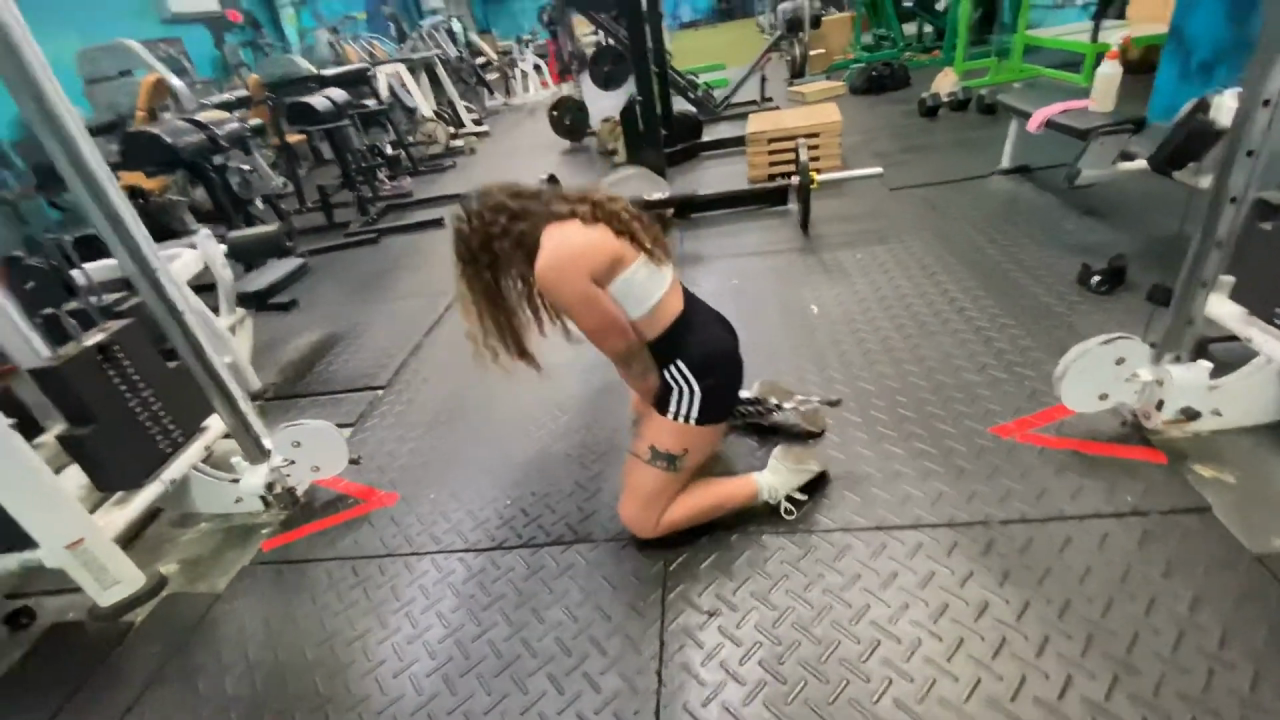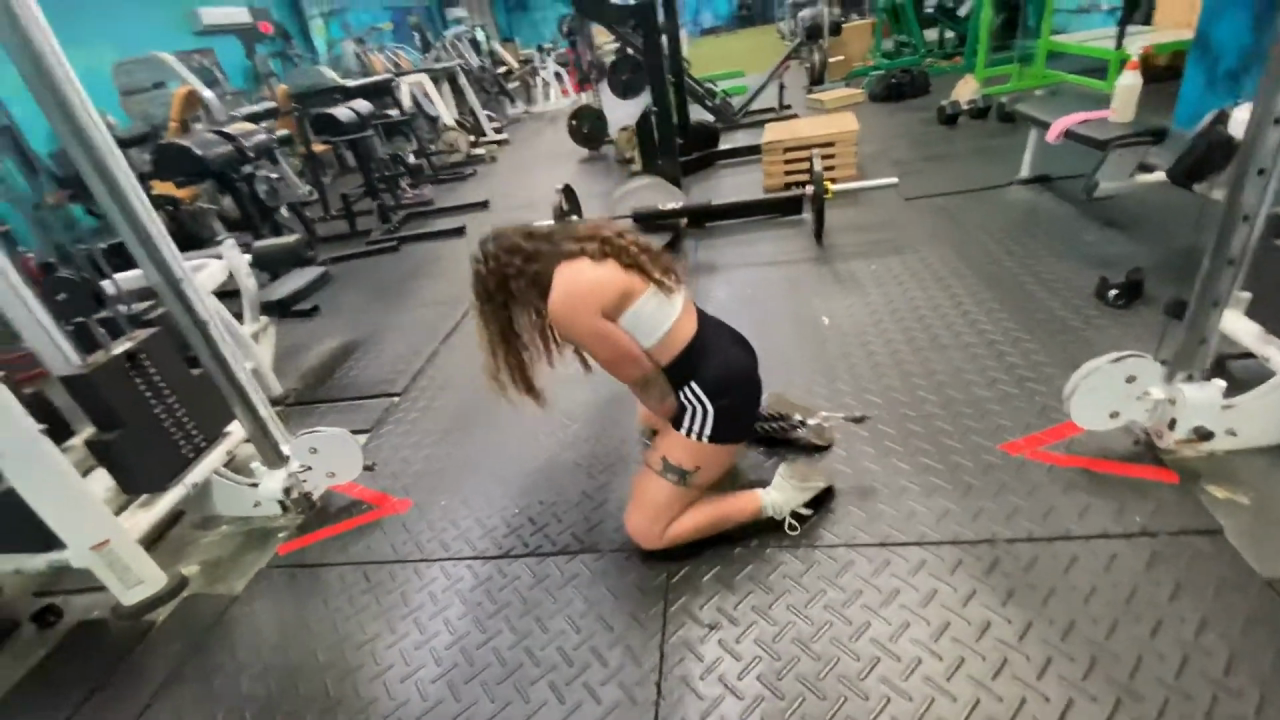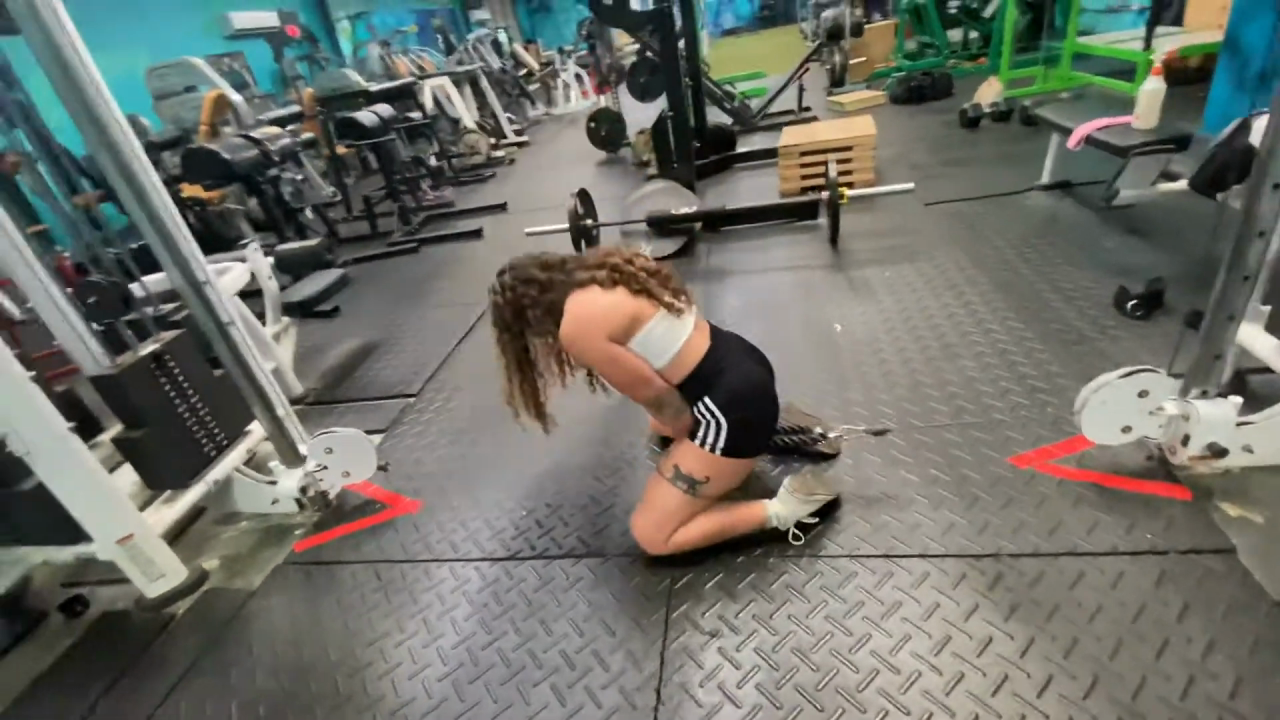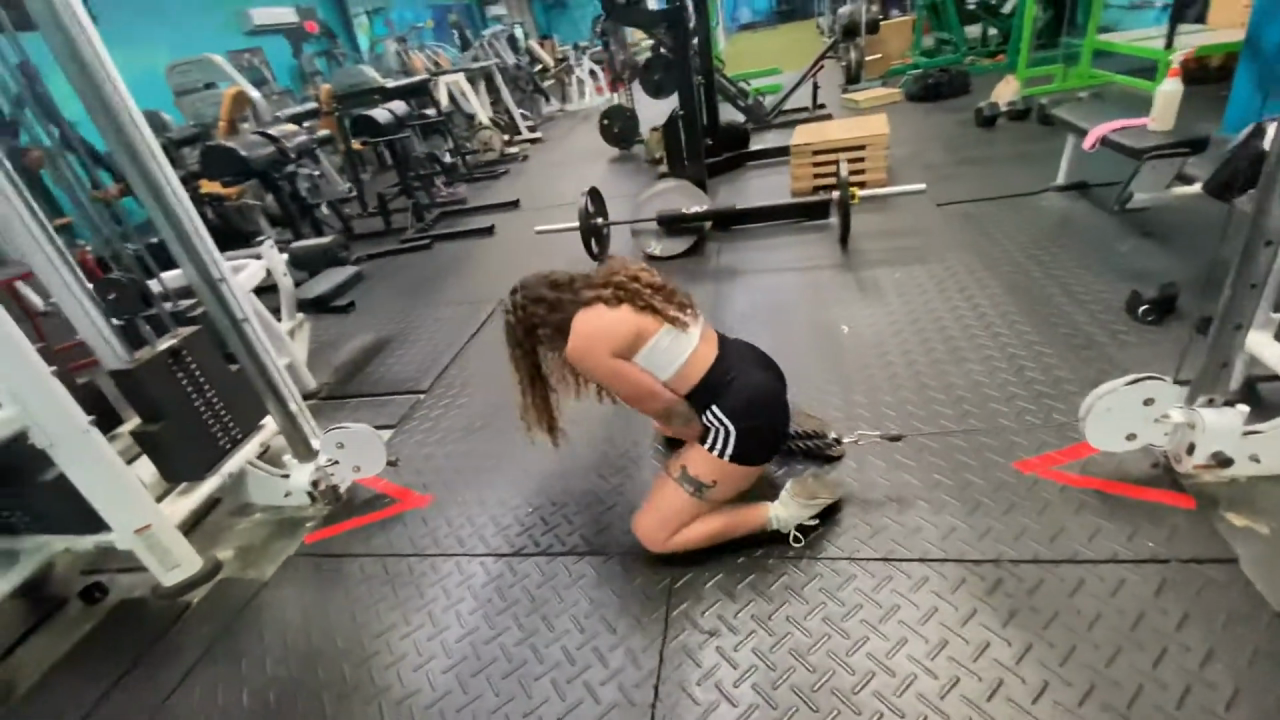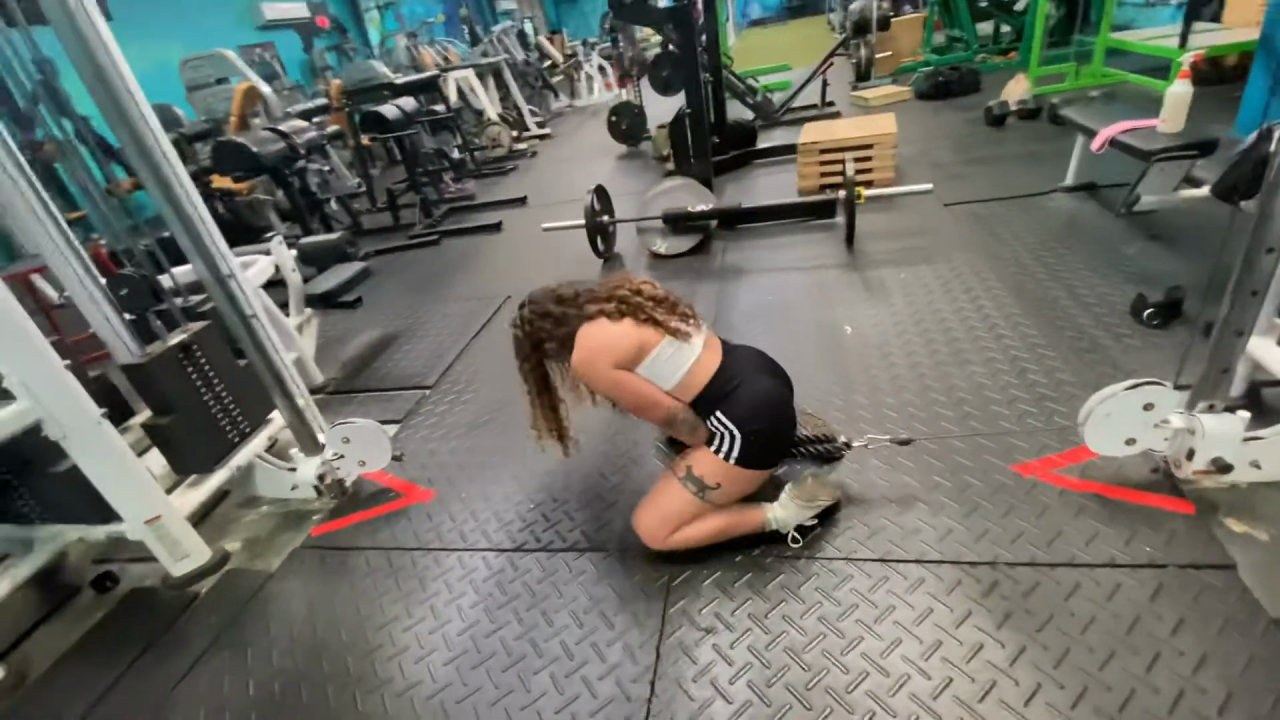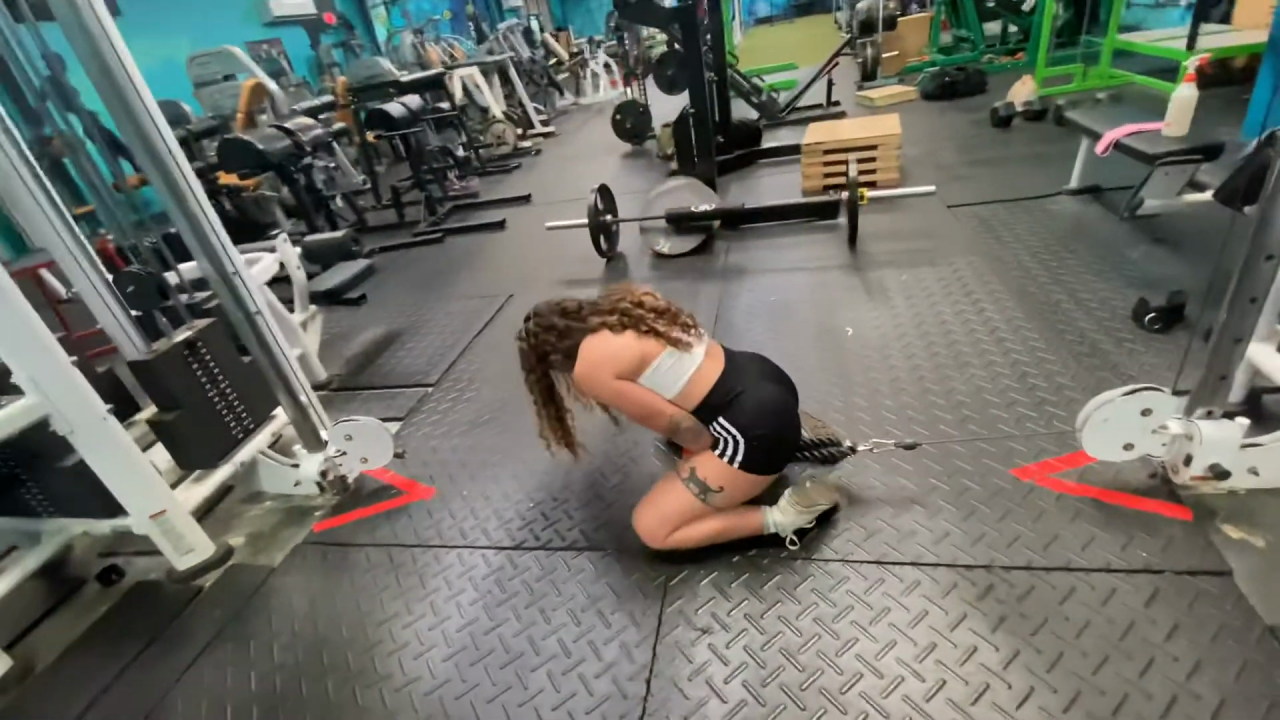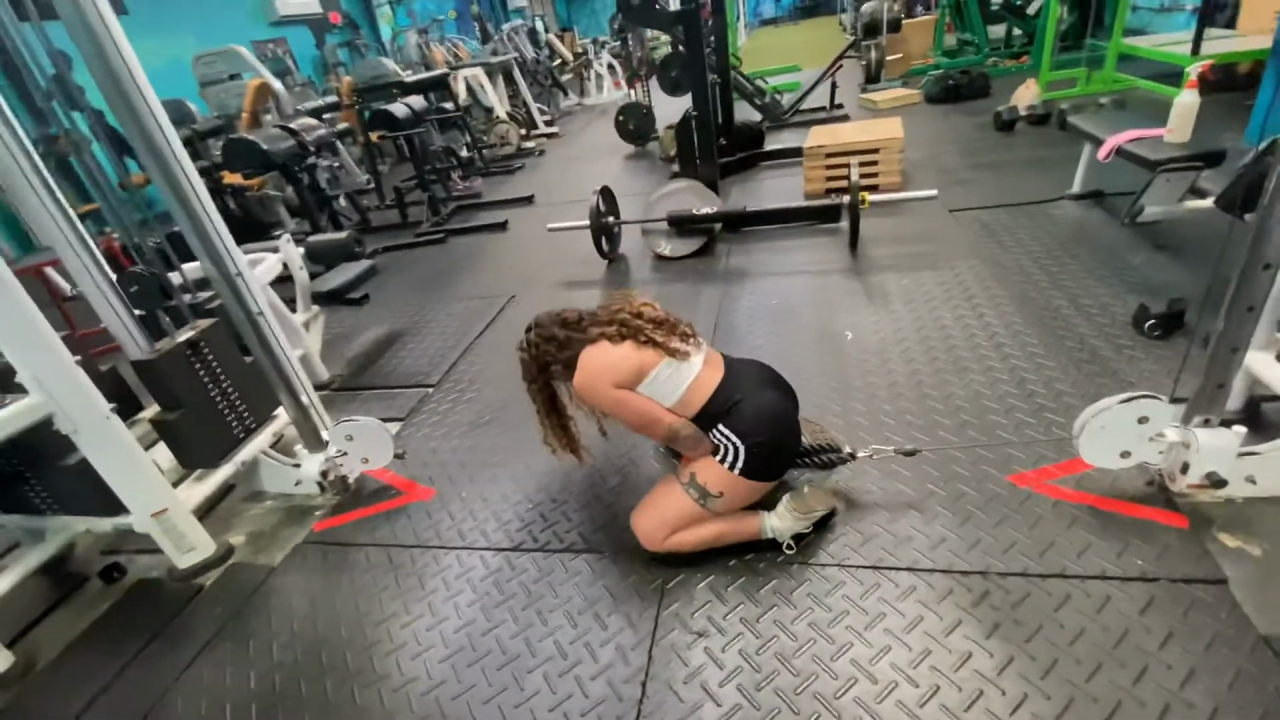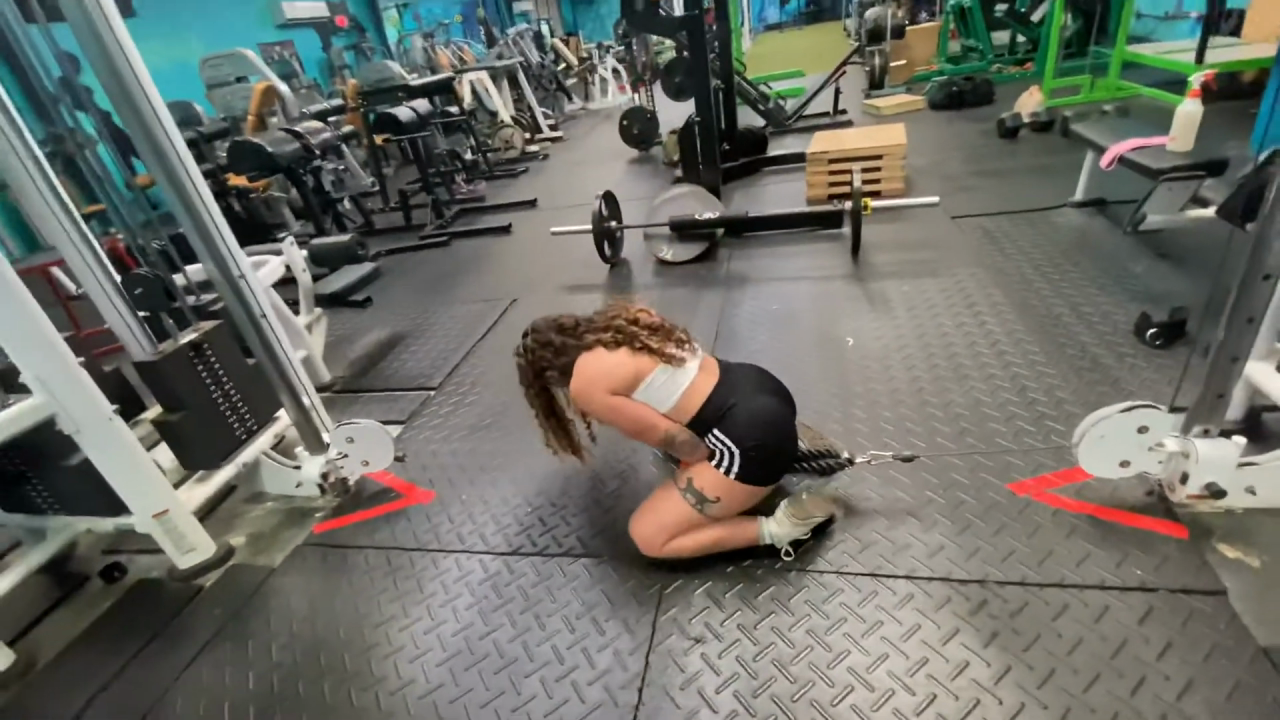
dt=0.1s
person 1, frame 1
left shoulder: (554, 263)
right shoulder: (573, 215)
left elbow: (624, 351)
left wrist: (651, 403)
left hip: (695, 367)
right hip: (705, 336)
left knee: (641, 518)
right knee: (648, 413)
left ankle: (769, 484)
person 1, frame 2
left shoulder: (565, 301)
right shoulder: (585, 245)
left elbow: (642, 377)
left wrist: (677, 420)
left hip: (719, 390)
right hip: (727, 352)
left knee: (645, 529)
right knee: (653, 420)
left ankle: (775, 499)
right ankle: (754, 420)
person 1, frame 3
left shoulder: (578, 326)
right shoulder: (600, 270)
left elbow: (655, 395)
left wrist: (695, 436)
left hip: (733, 404)
right hip: (743, 365)
left knee: (651, 534)
right knee: (663, 427)
left ankle: (780, 510)
right ankle: (764, 432)
person 1, frame 4
left shoulder: (583, 346)
right shoulder: (610, 284)
left elbow: (666, 408)
left wrist: (706, 444)
left hip: (746, 416)
right hip: (755, 370)
left knee: (652, 532)
right knee: (668, 430)
left ankle: (781, 512)
right ankle: (779, 428)
person 1, frame 5
left shoulder: (588, 357)
right shoulder: (615, 296)
left elbow: (669, 415)
left wrist: (711, 449)
left hip: (751, 422)
right hip: (760, 373)
left knee: (652, 529)
right knee: (677, 431)
left ankle: (781, 513)
right ankle: (782, 433)
person 1, frame 6
left shoulder: (589, 370)
right shoulder: (617, 306)
left elbow: (673, 424)
left wrist: (715, 455)
left hip: (756, 429)
right hip: (764, 379)
left knee: (650, 528)
left ankle: (779, 516)
right ankle: (789, 431)
person 1, frame 7
left shoulder: (589, 379)
right shoulder: (619, 315)
left elbow: (673, 431)
left wrist: (715, 460)
left hip: (756, 437)
right hip: (764, 385)
left knee: (649, 530)
left ankle: (777, 521)
right ankle: (789, 438)
person 1, frame 8
left shoulder: (586, 385)
right shoulder: (617, 322)
left elbow: (667, 436)
left wrist: (713, 464)
left hip: (753, 438)
right hip: (762, 389)
left knee: (647, 535)
left ankle: (776, 527)
right ankle: (786, 440)
